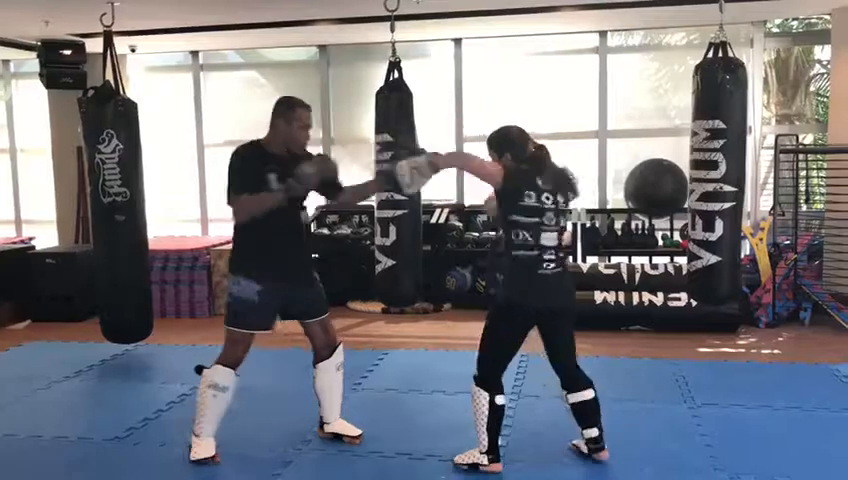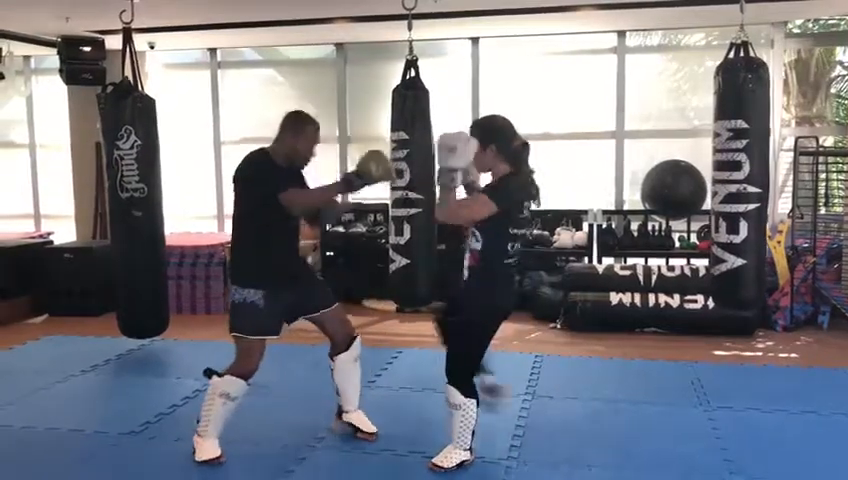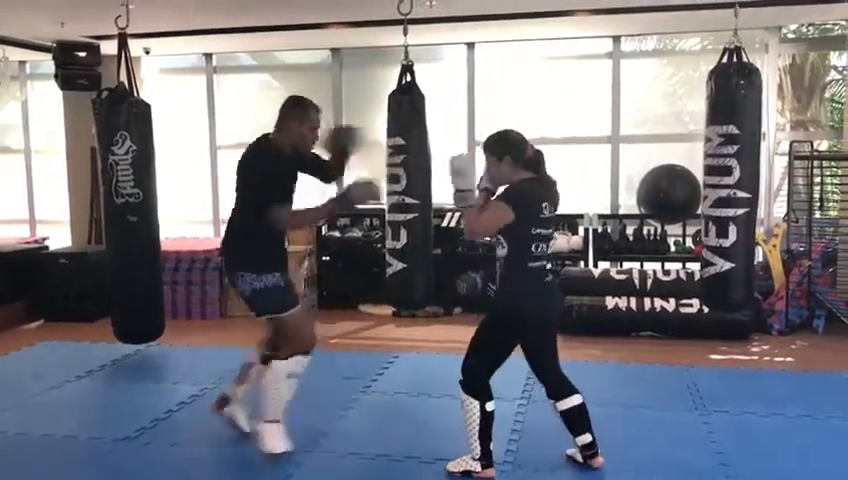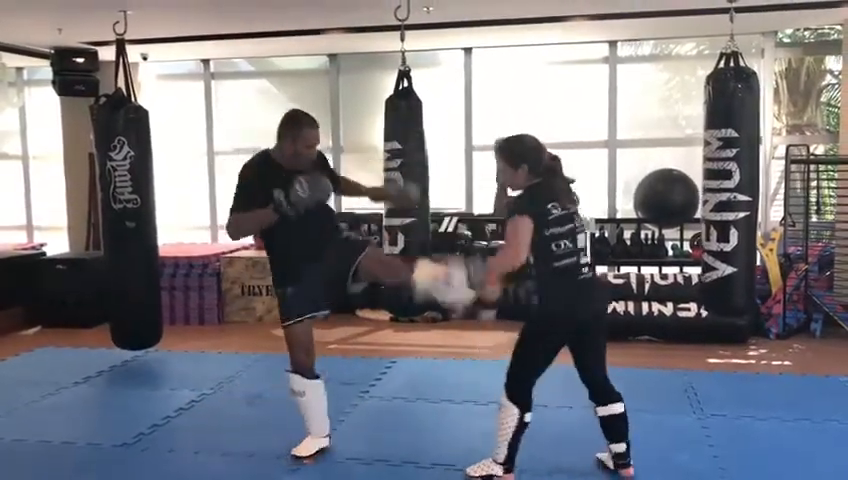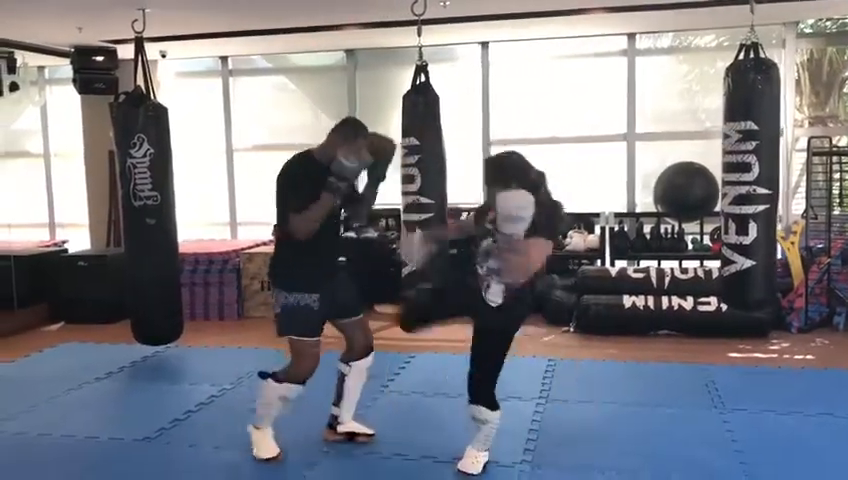
dt=1s
person 1, frame 1
left shoulder: (301, 159)
right shoulder: (247, 157)
left elbow: (340, 196)
right elbow: (241, 213)
left wrist: (383, 181)
right wrist: (287, 189)
left hip: (297, 270)
right hip: (255, 273)
left knee: (326, 342)
right knee: (234, 353)
left ankle: (331, 421)
right ankle: (202, 437)
person 1, frame 2
left shoulder: (291, 169)
right shoulder: (256, 167)
left elbow: (310, 209)
right elbow: (298, 204)
right wrist: (352, 181)
left hip: (293, 271)
right hip: (256, 280)
left knee: (344, 334)
right knee: (247, 364)
left ankle: (350, 411)
right ankle: (206, 437)
person 1, frame 3
left shoulder: (287, 152)
right shoulder: (263, 160)
left elbow: (326, 172)
right elbow: (284, 221)
left wrist: (340, 155)
right wrist: (345, 200)
left hip: (266, 258)
right hip: (251, 263)
left knee: (282, 337)
right knee: (302, 339)
left ankle: (232, 402)
right ankle: (270, 422)
person 1, frame 4
left shoulder: (315, 162)
right shoulder: (256, 172)
left elbow: (335, 182)
right elbow: (235, 229)
left wrist: (381, 194)
right wrist: (282, 207)
left hip: (333, 249)
right hip: (293, 272)
left knee: (400, 270)
right knee: (301, 356)
left ankle: (470, 294)
right ankle: (318, 435)
person 1, frame 5
left shoulder: (334, 169)
right shoulder: (299, 171)
left elbow: (359, 208)
right elbow: (300, 229)
left wrist: (376, 175)
right wrist: (334, 188)
left hip: (328, 272)
right hip: (297, 281)
left knee: (362, 343)
right knee: (304, 365)
left ankle: (340, 422)
right ankle: (261, 428)
person 2, frame 1
left shoulder: (513, 180)
right shoulder: (557, 182)
left elbow: (464, 161)
left wrist: (424, 164)
left hip: (520, 295)
right hip: (560, 294)
left knee: (487, 373)
right knee: (568, 368)
left ankle: (488, 455)
right ankle: (596, 443)
person 2, frame 2
left shoulder: (506, 190)
right shoulder: (509, 182)
left elbow: (447, 215)
right elbow: (475, 209)
left wrist: (450, 174)
right wrist: (463, 177)
left hip: (488, 294)
right hip: (483, 285)
left knee: (458, 368)
right knee: (447, 322)
left ankle: (461, 449)
person 2, frame 3
left shoulder: (518, 194)
right shoulder: (541, 190)
left elbow: (474, 229)
right elbow: (495, 221)
left wrist: (466, 190)
right wrist: (486, 190)
left hip: (515, 304)
right hip: (543, 299)
left knee: (474, 375)
right knee: (551, 374)
right ankle: (590, 450)
person 2, frame 4
left shoulder: (526, 203)
right shoulder: (560, 193)
left elbow: (513, 256)
left wrist: (485, 278)
left hip: (557, 306)
right hip: (591, 299)
left knee: (518, 383)
right knee: (597, 381)
person 2, frame 5
left shoulder: (545, 222)
right shoulder: (491, 212)
left elbow: (517, 275)
right elbow: (465, 228)
left wrist: (510, 233)
right wrist: (431, 238)
left hip: (503, 312)
right hip: (469, 287)
left knee: (481, 386)
right knee: (411, 316)
left ankle: (479, 449)
